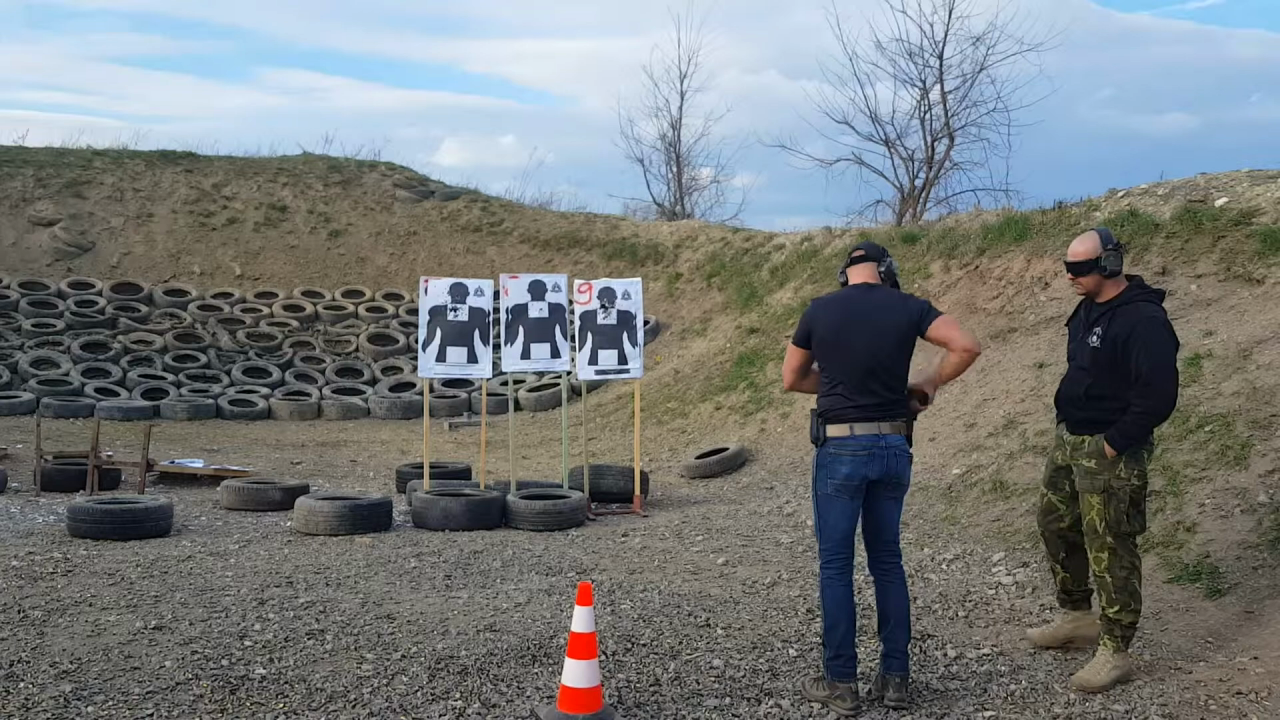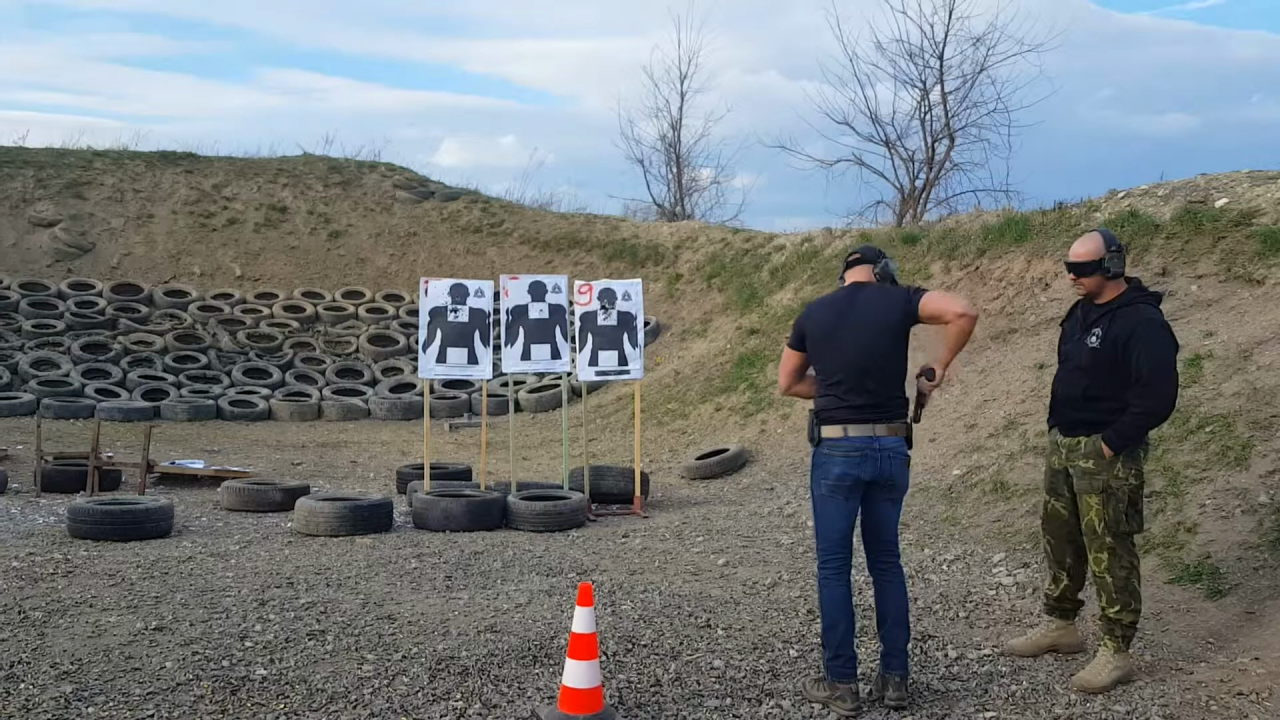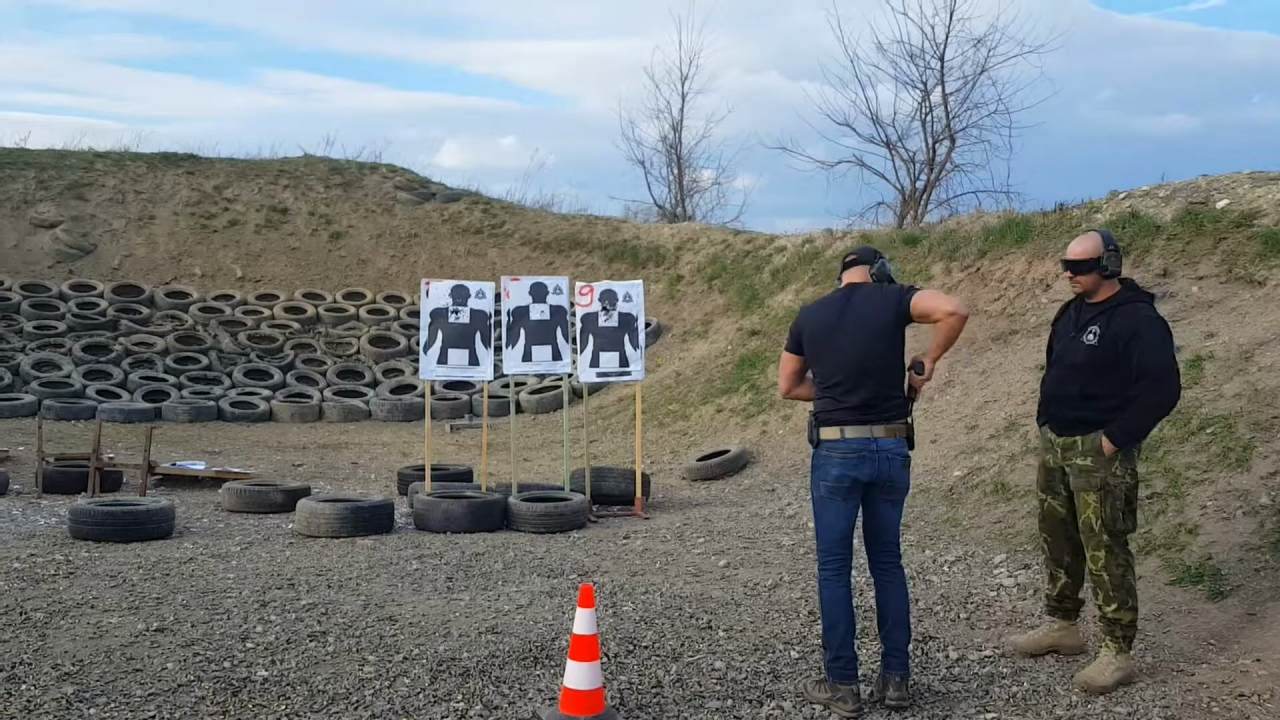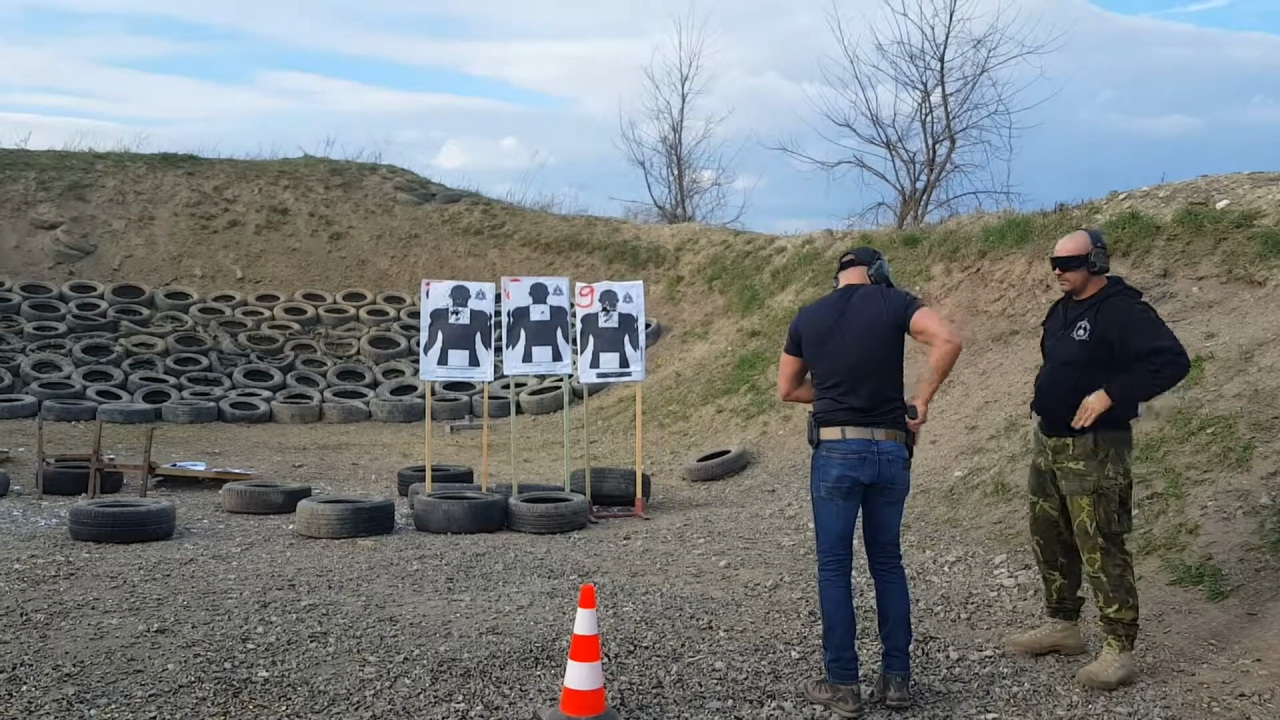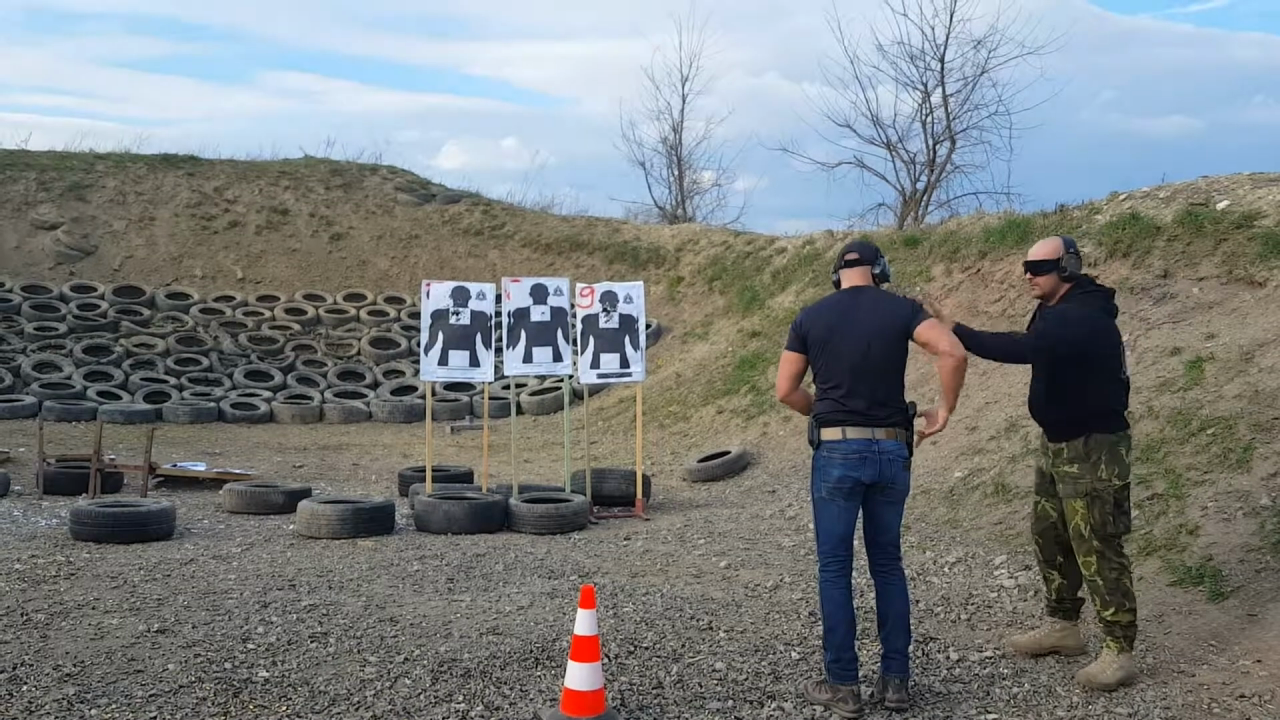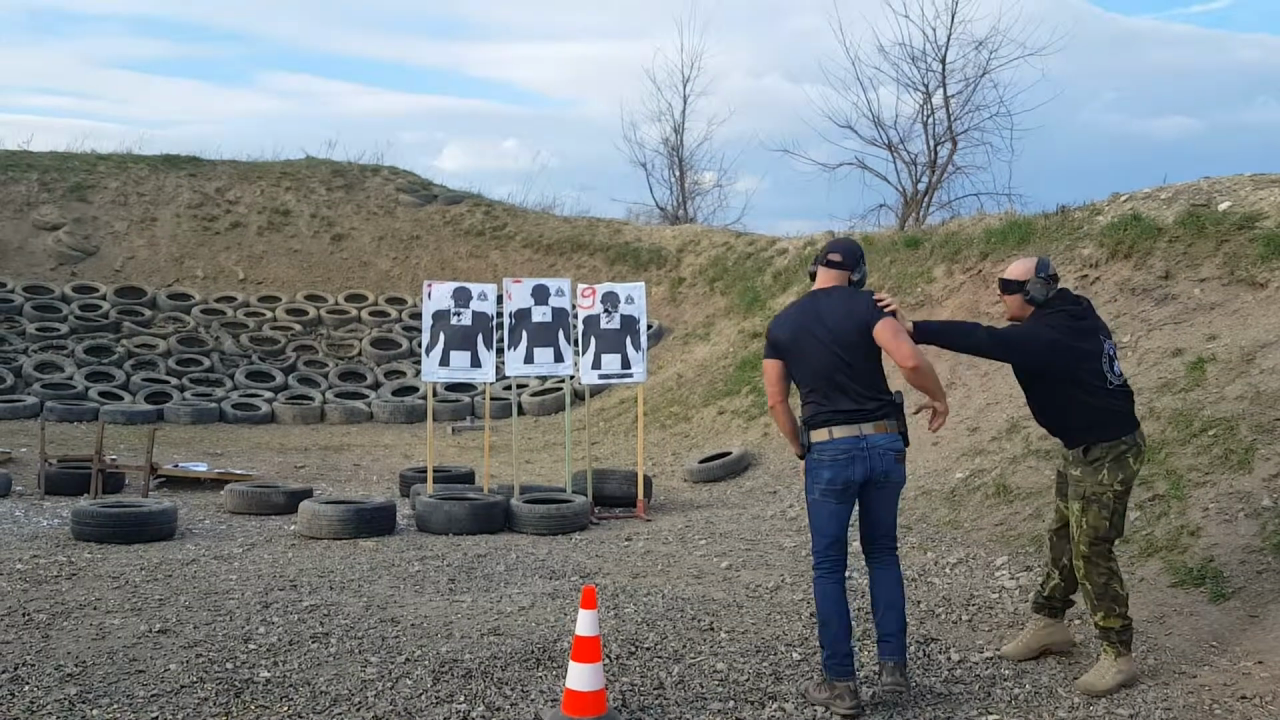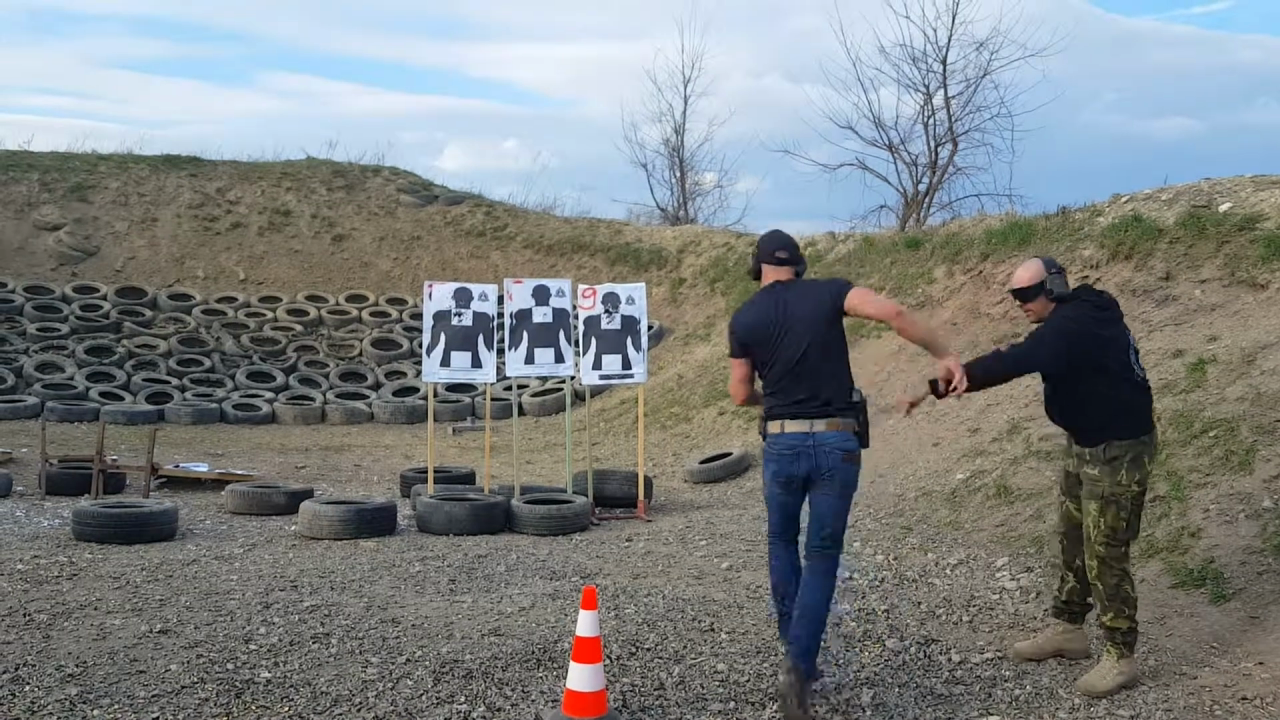
dt=0.2s
person 1, frame 1
left shoulder: (819, 310)
right shoulder: (908, 307)
left elbow: (791, 379)
right elbow: (967, 347)
right wrist: (925, 386)
left hip: (841, 449)
right hip: (893, 448)
left knee: (835, 565)
right knee: (887, 561)
right ankle: (894, 676)
person 1, frame 2
left shoulder: (813, 313)
right shoulder: (899, 299)
left elbow: (787, 382)
right elbow: (964, 313)
right wrist: (940, 365)
left hip: (836, 450)
right hip: (890, 450)
left knee: (834, 566)
right knee: (886, 561)
right ankle: (894, 676)
person 1, frame 3
left shoulder: (809, 316)
right shoulder: (893, 298)
left elbow: (788, 386)
right elbow: (954, 310)
right wrist: (930, 360)
left hip: (835, 452)
right hip: (890, 450)
left knee: (834, 568)
right knee: (887, 562)
right ankle: (896, 676)
person 1, frame 4
left shoulder: (807, 317)
right shoulder: (894, 303)
left elbow: (788, 388)
right elbow: (949, 339)
right wrist: (923, 398)
left hip: (836, 453)
right hip: (890, 451)
left knee: (834, 568)
right knee: (887, 563)
right ankle: (896, 677)
person 1, frame 5
left shoulder: (810, 317)
right shoulder: (900, 309)
left elbow: (785, 390)
right elbow: (953, 353)
right wrist: (944, 410)
left hip: (837, 453)
right hip: (892, 452)
left knee: (835, 569)
right knee: (888, 564)
right ankle: (895, 678)
person 1, frame 6
left shoulder: (781, 324)
right shoulder: (863, 305)
left elbow: (777, 401)
right elbow: (910, 359)
left wrist: (799, 449)
right wrist: (939, 398)
left hip: (829, 452)
right hip: (883, 446)
left knee: (829, 568)
right knee: (882, 554)
right ankle: (893, 663)
person 1, frame 7
left shoulder: (743, 318)
right shoulder: (827, 291)
left elbow: (741, 395)
right elbow: (892, 312)
right wrist: (945, 356)
left hip: (782, 445)
right hip: (837, 443)
left knee: (781, 543)
right knee: (821, 558)
left ankle: (795, 644)
right ankle: (798, 670)
person 2, frame 1
left shoulder: (1143, 320)
right shoulder: (1088, 310)
left elbow: (1158, 396)
left wrist: (1115, 443)
left hip: (1110, 451)
right hip: (1069, 439)
left knee: (1109, 550)
right knee: (1055, 525)
left ankle: (1115, 652)
right ankle: (1078, 617)
person 2, frame 2
left shoulder: (1141, 321)
right shoulder: (1081, 311)
left elbow: (1158, 397)
left wrist: (1111, 444)
left hip: (1106, 452)
right hip: (1063, 443)
left knee: (1108, 551)
right knee: (1060, 539)
left ankle: (1116, 653)
right ankle: (1061, 626)
person 2, frame 3
left shoulder: (1137, 320)
right shoulder: (1071, 312)
left elbow: (1163, 389)
left wrist: (1116, 438)
right wrist: (1045, 421)
left hip: (1099, 449)
right hip: (1055, 442)
left knee: (1104, 549)
right knee: (1057, 539)
left ankle: (1117, 653)
right ankle: (1061, 626)
person 2, frame 4
left shoulder: (1124, 313)
right shoulder: (1061, 311)
left elbow: (1170, 362)
left wrist: (1111, 394)
right wrist: (1043, 410)
left hip: (1093, 447)
right hip: (1048, 443)
left knee: (1100, 548)
right knee: (1049, 540)
left ankle: (1119, 651)
right ankle: (1062, 626)
person 2, frame 5
left shoulder: (1081, 315)
right shoulder: (1053, 311)
left elbow: (1029, 348)
left wrist: (956, 333)
left hip: (1094, 446)
right hip: (1058, 443)
left knee: (1097, 550)
right knee: (1049, 539)
left ankle: (1119, 652)
right ankle: (1061, 625)
person 2, frame 6
left shoulder: (1042, 337)
right shoulder: (1067, 319)
left elbow: (979, 338)
left wrist: (912, 328)
left hip: (1106, 453)
right hip: (1087, 445)
left knee: (1091, 553)
right knee: (1064, 540)
left ankle: (1118, 657)
right ankle: (1048, 624)
person 2, frame 7
left shoulder: (1071, 328)
right shoulder: (1083, 316)
left elbow: (1011, 363)
left wrist: (936, 388)
left hip: (1118, 452)
right hip: (1088, 446)
left knee: (1105, 554)
right knee: (1074, 542)
left ankle: (1121, 657)
right ankle: (1067, 629)
